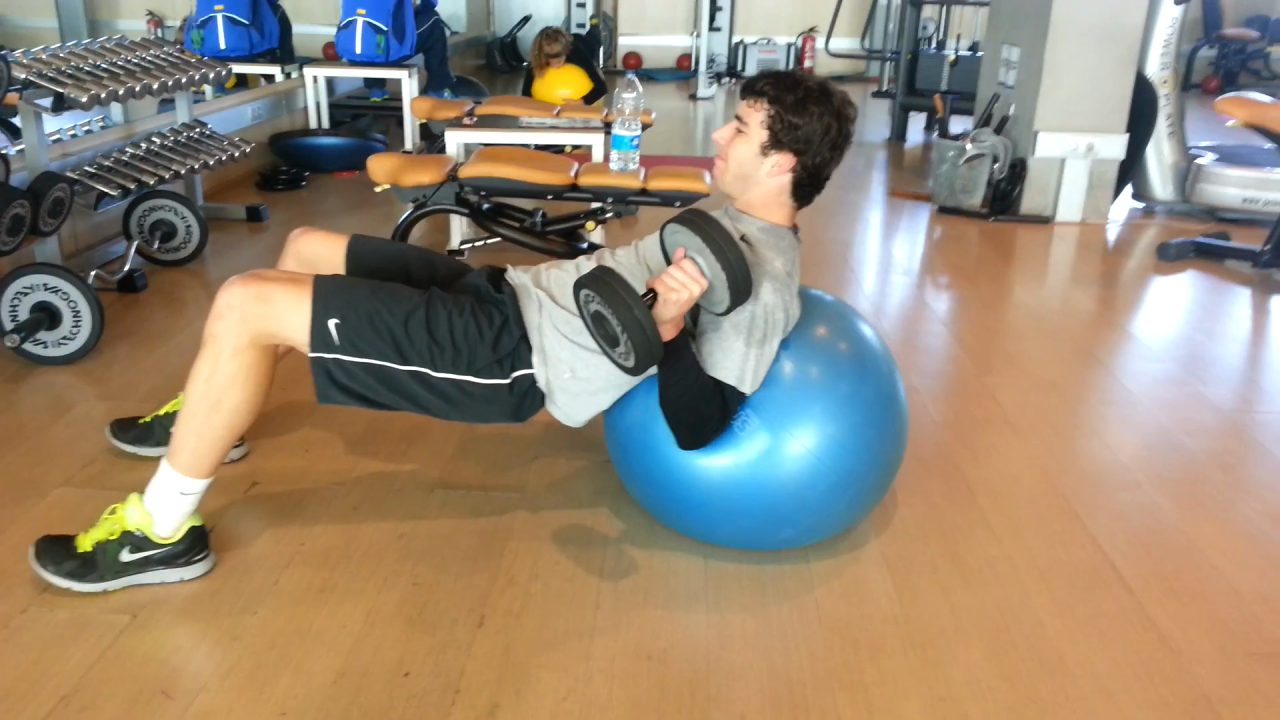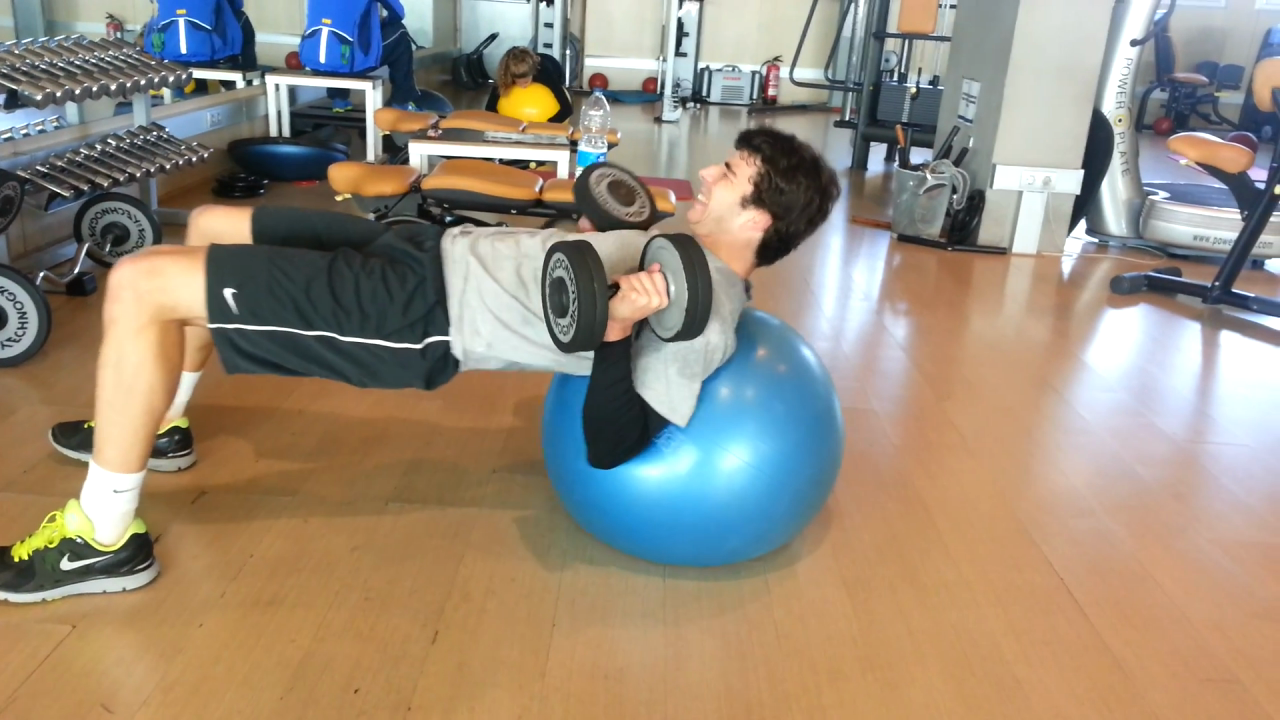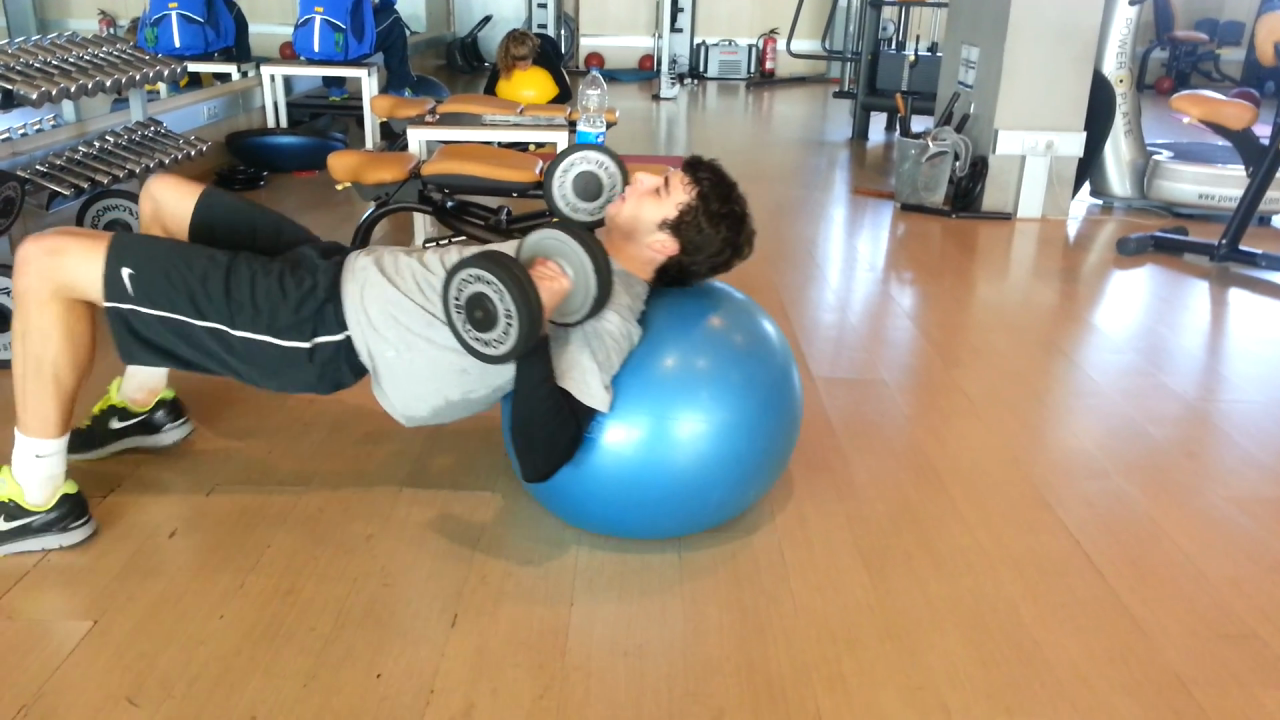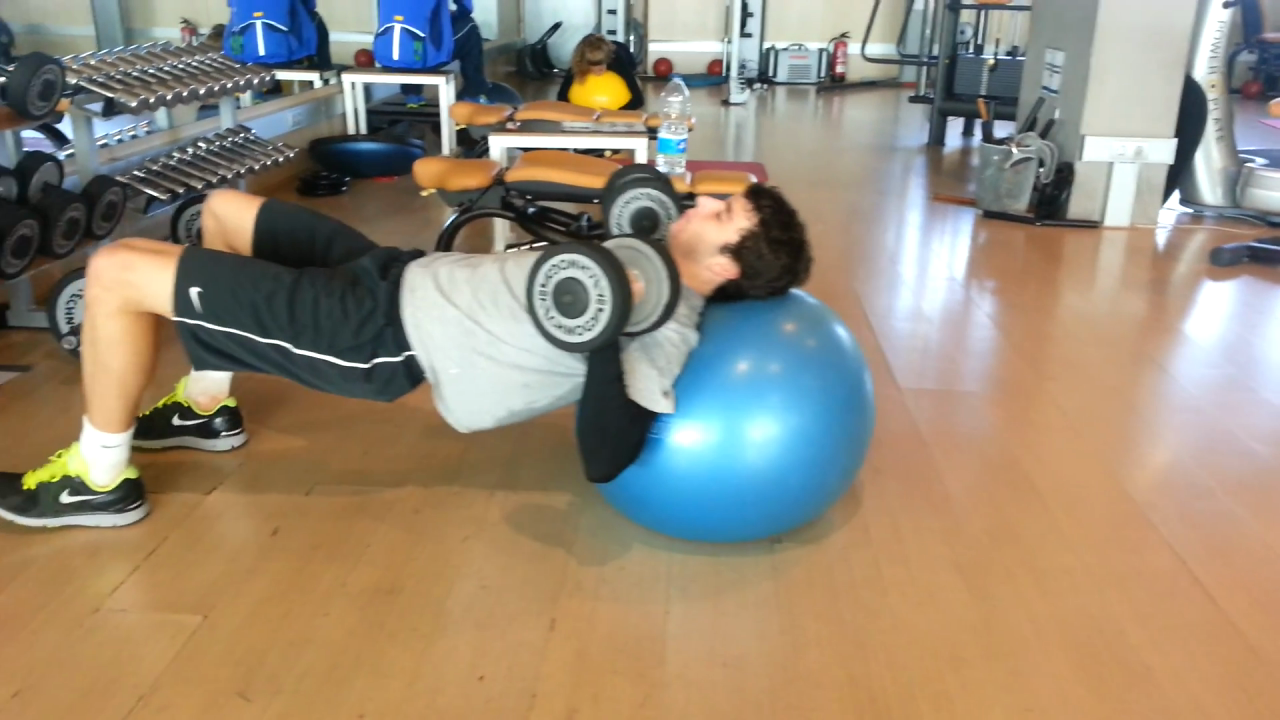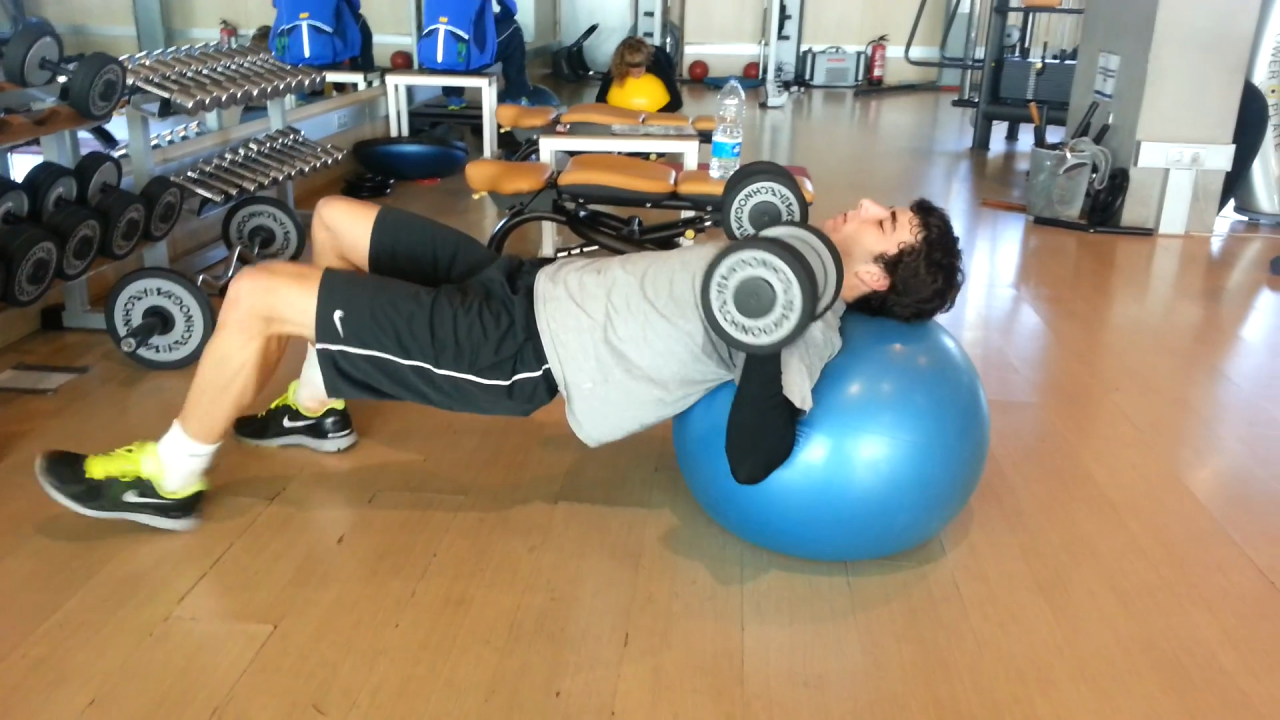
dt=0.7s
person 1, frame 1
left shoulder: (763, 287)
right shoulder: (739, 228)
left elbow: (697, 426)
left wrist: (669, 326)
left hip: (510, 351)
right hip: (506, 293)
left knee: (246, 305)
right knee: (304, 247)
left ankle: (161, 530)
right ankle: (207, 415)
person 1, frame 2
left shoulder: (705, 321)
right shoulder: (693, 261)
left elbow: (611, 444)
left wrist: (618, 327)
right wrist: (602, 242)
left hip: (426, 313)
right hip: (436, 257)
left knee: (141, 285)
right knee: (211, 225)
left ankle: (104, 534)
right ankle: (159, 424)
person 1, frame 3
left shoulder: (606, 320)
right shoulder: (597, 264)
left elbow: (540, 456)
left wrist: (531, 323)
left hip: (325, 323)
right hip: (343, 273)
right knee: (164, 195)
right ankle: (141, 406)
person 1, frame 4
left shoulder: (663, 331)
left elbow: (604, 458)
left wrist: (606, 329)
left hip: (386, 332)
right hip: (406, 276)
left knee: (119, 271)
right knee: (225, 209)
left ankle: (99, 476)
right ankle: (206, 406)
person 1, frame 5
left shoulder: (809, 332)
left elbow: (752, 458)
left hip: (522, 349)
right hip: (529, 284)
left knee: (261, 292)
right knee: (331, 221)
left ankle: (170, 475)
right ankle: (318, 405)
